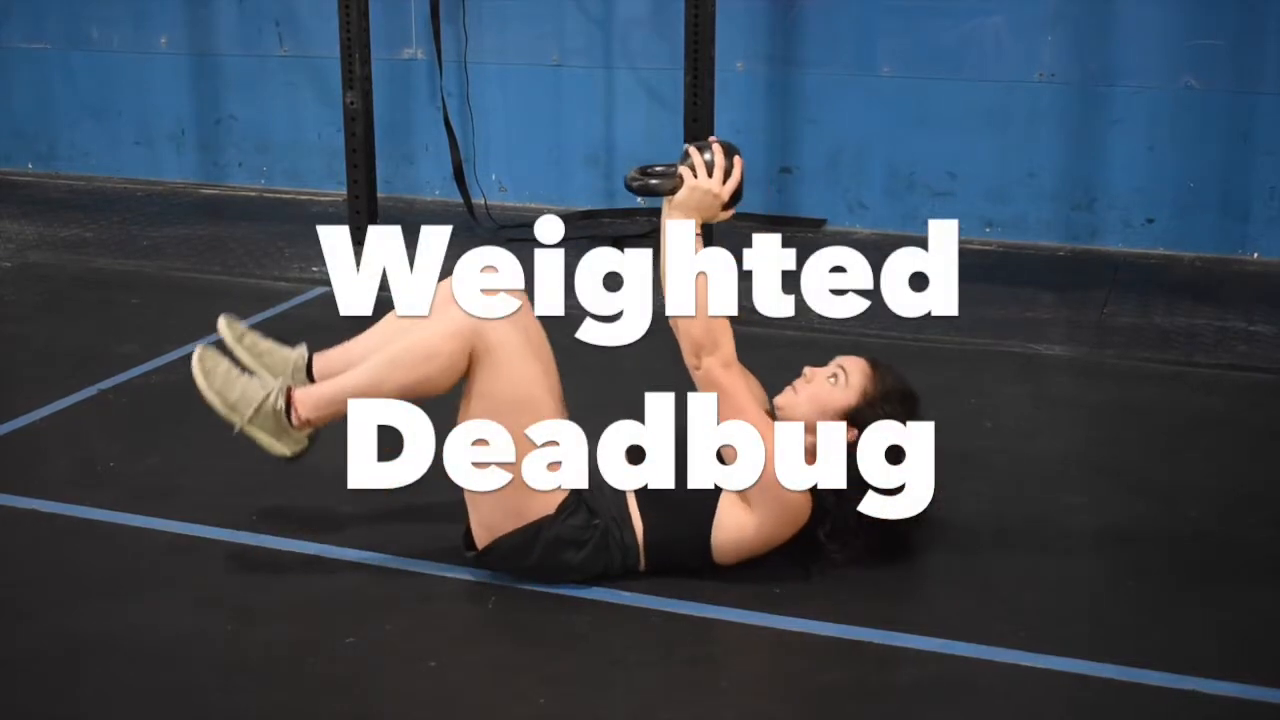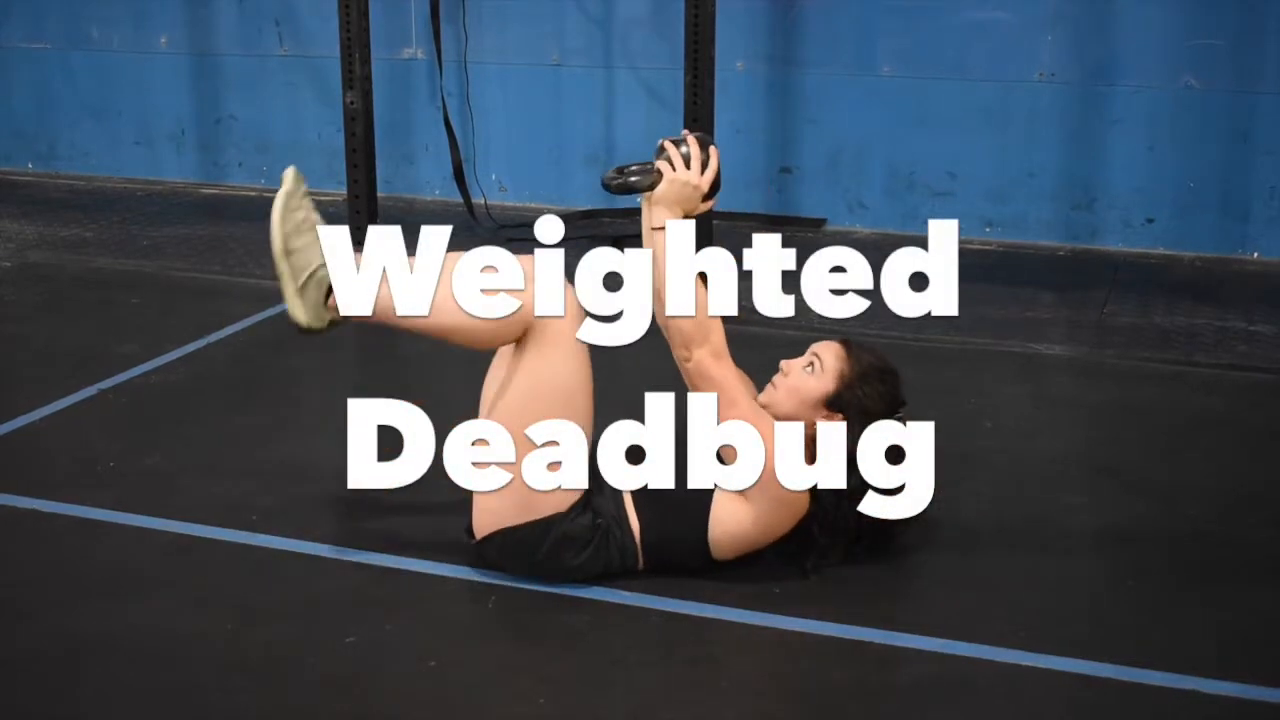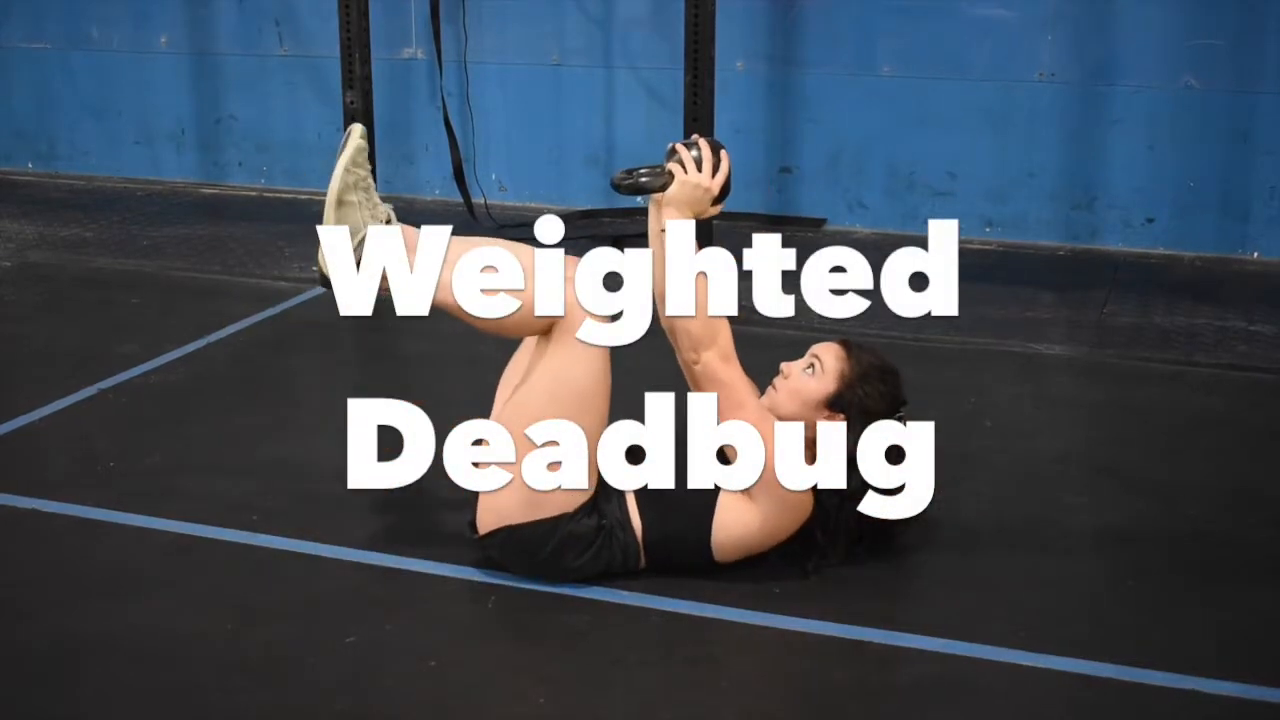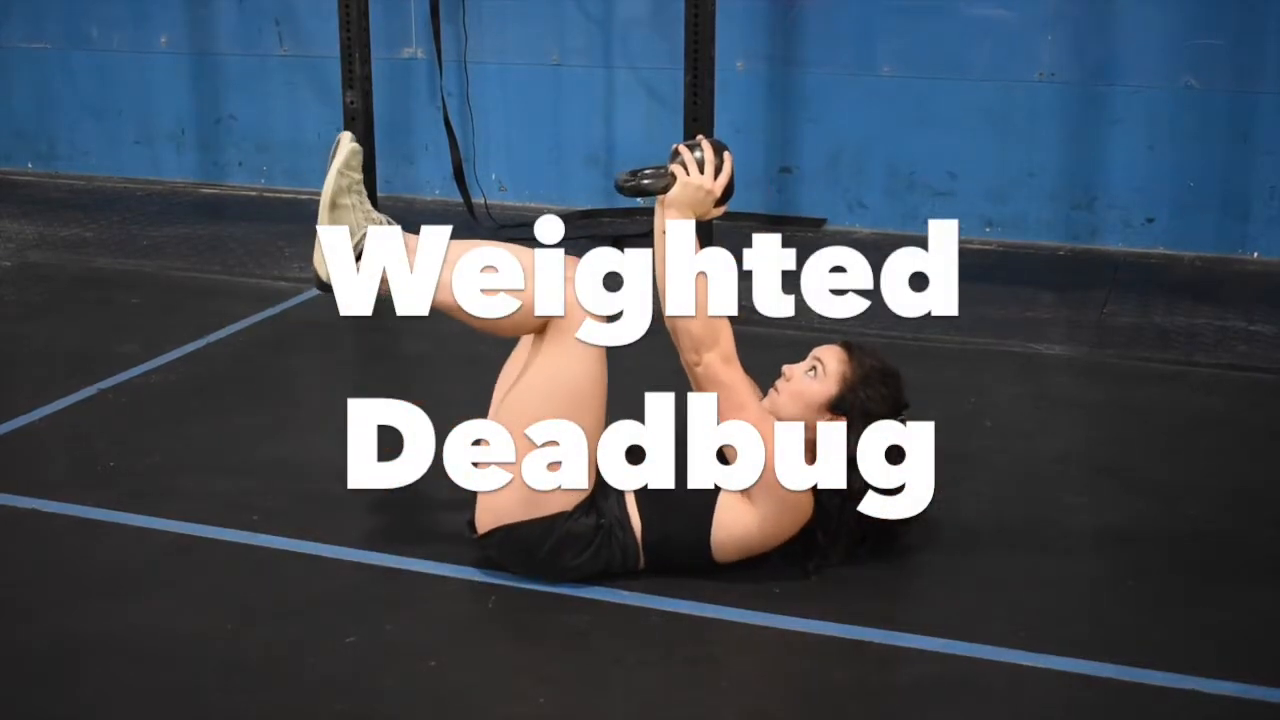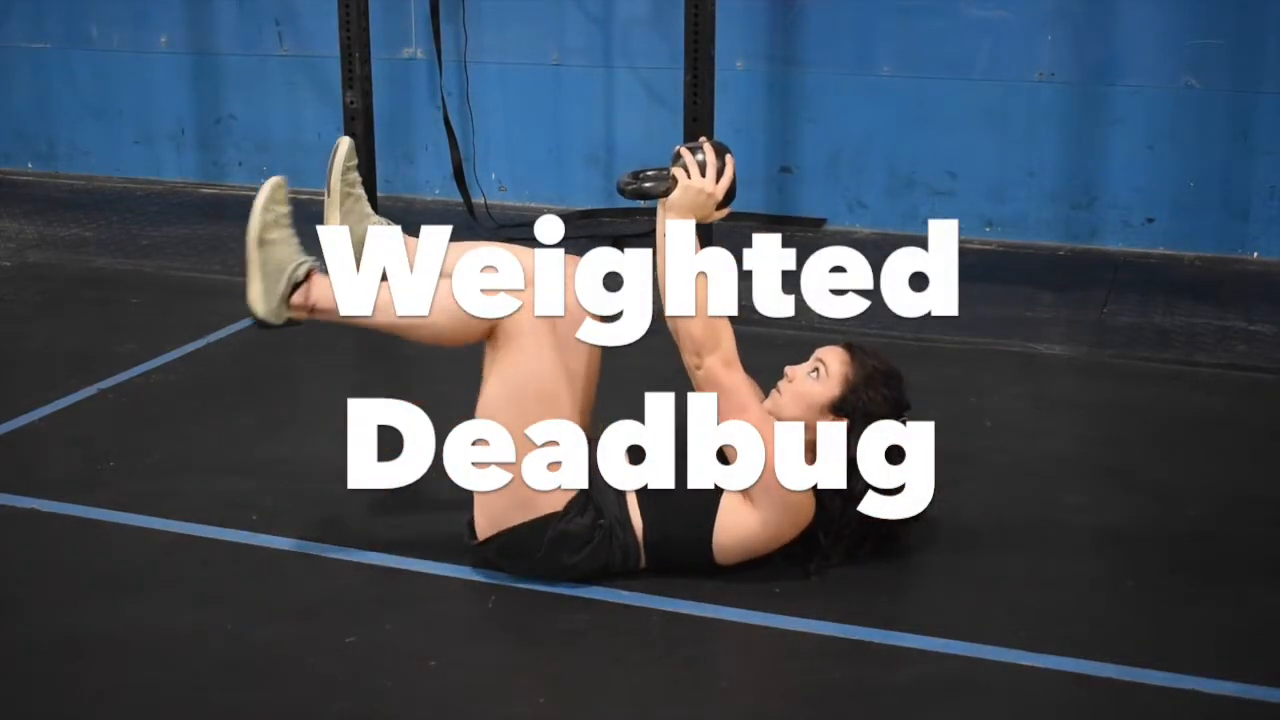
dt=0.3s
person 1, frame 1
left shoulder: (785, 496)
right shoulder: (766, 445)
left elbow: (711, 362)
right elbow: (706, 346)
left wrist: (687, 224)
right wrist: (679, 221)
left hip: (551, 537)
right hip: (561, 493)
left knee: (485, 320)
left ankle: (292, 411)
right ankle: (305, 374)
person 1, frame 2
left shoulder: (782, 488)
right shoulder: (762, 438)
left elbow: (699, 354)
right elbow: (694, 343)
left wrist: (667, 218)
right wrist: (658, 216)
left hip: (548, 538)
right hip: (554, 507)
right knee: (542, 289)
left ankle: (334, 289)
right ankle: (337, 276)
person 1, frame 3
left shoulder: (787, 491)
right shoulder: (770, 445)
left elbow: (705, 357)
right elbow: (691, 338)
left wrist: (676, 222)
right wrist: (665, 219)
left hip: (545, 534)
right hip: (544, 506)
left knee: (574, 295)
right knee: (569, 286)
person 1, frame 4
left shoulder: (787, 493)
right shoulder: (772, 450)
left elbow: (706, 358)
right elbow: (699, 343)
left wrist: (678, 221)
right wrist: (671, 218)
left hip: (547, 533)
right hip: (551, 508)
left knee: (570, 295)
right knee: (567, 283)
left ankle: (364, 262)
person 1, frame 5
left shoulder: (787, 497)
right shoulder: (775, 456)
left elbow: (708, 362)
right elbow: (712, 355)
left wrist: (679, 223)
right wrist: (674, 223)
left hip: (547, 535)
right hip: (566, 494)
left knee: (515, 301)
right knee: (569, 280)
left ankle: (301, 290)
